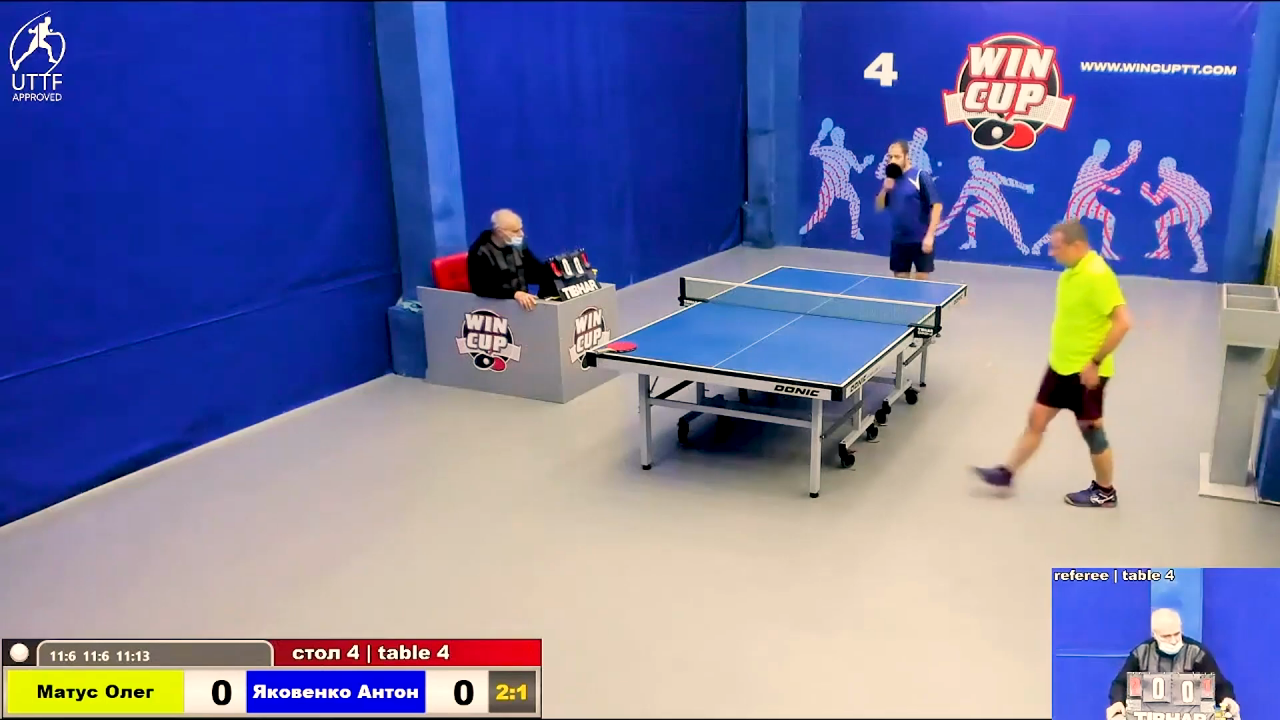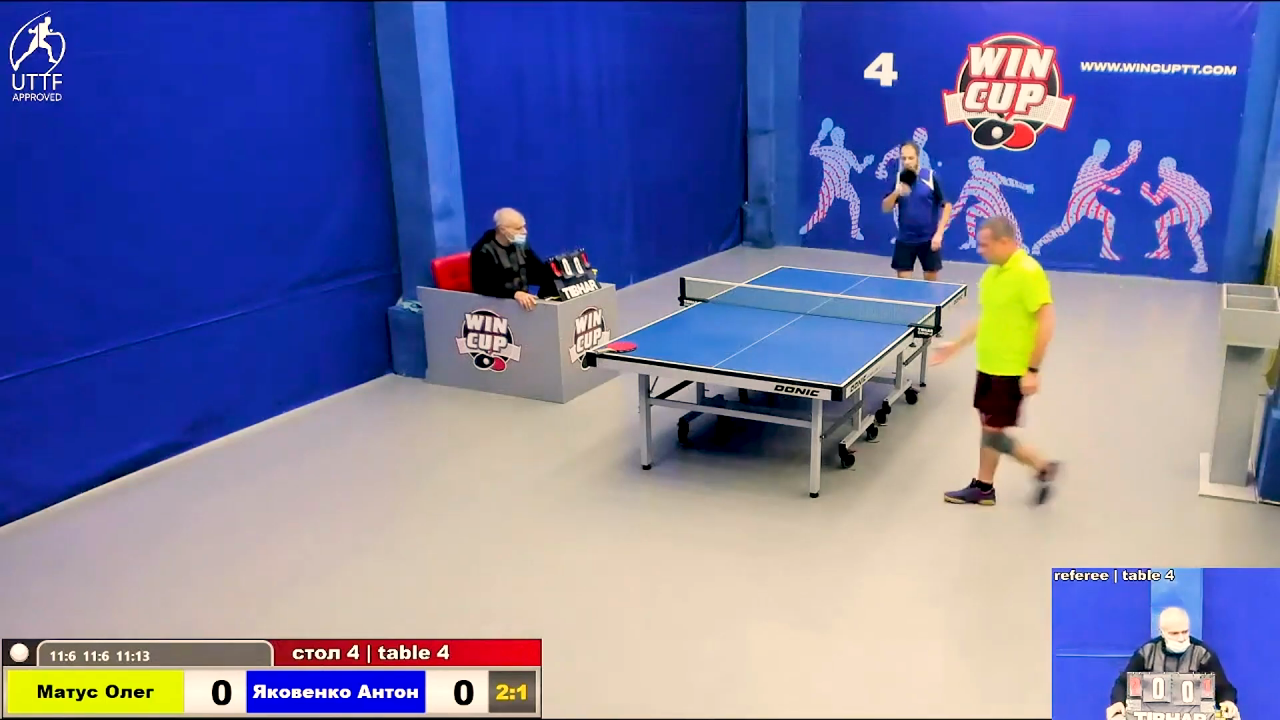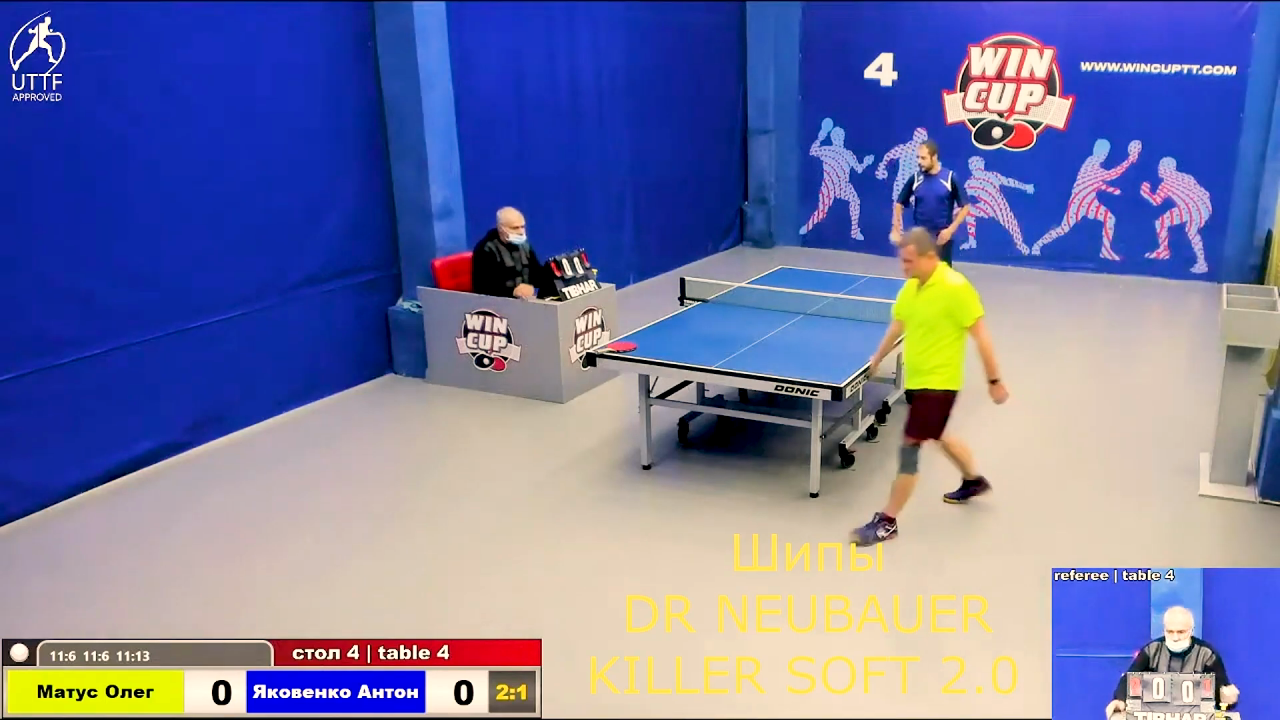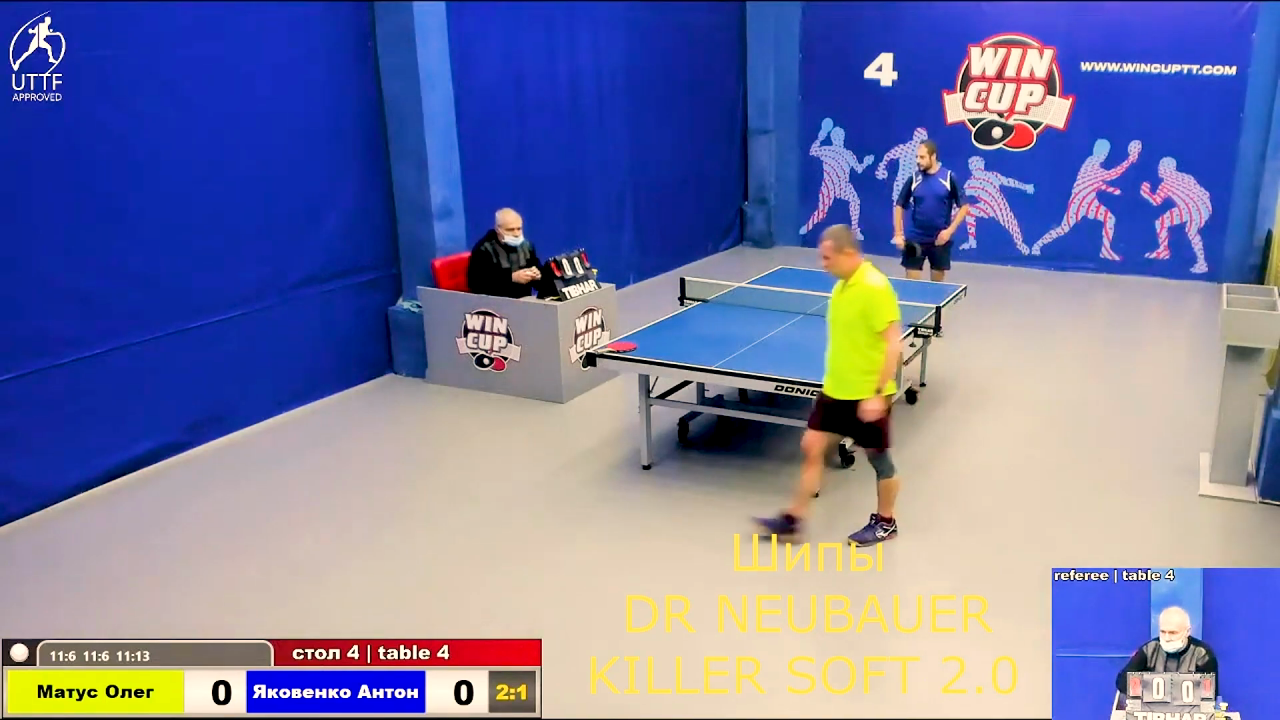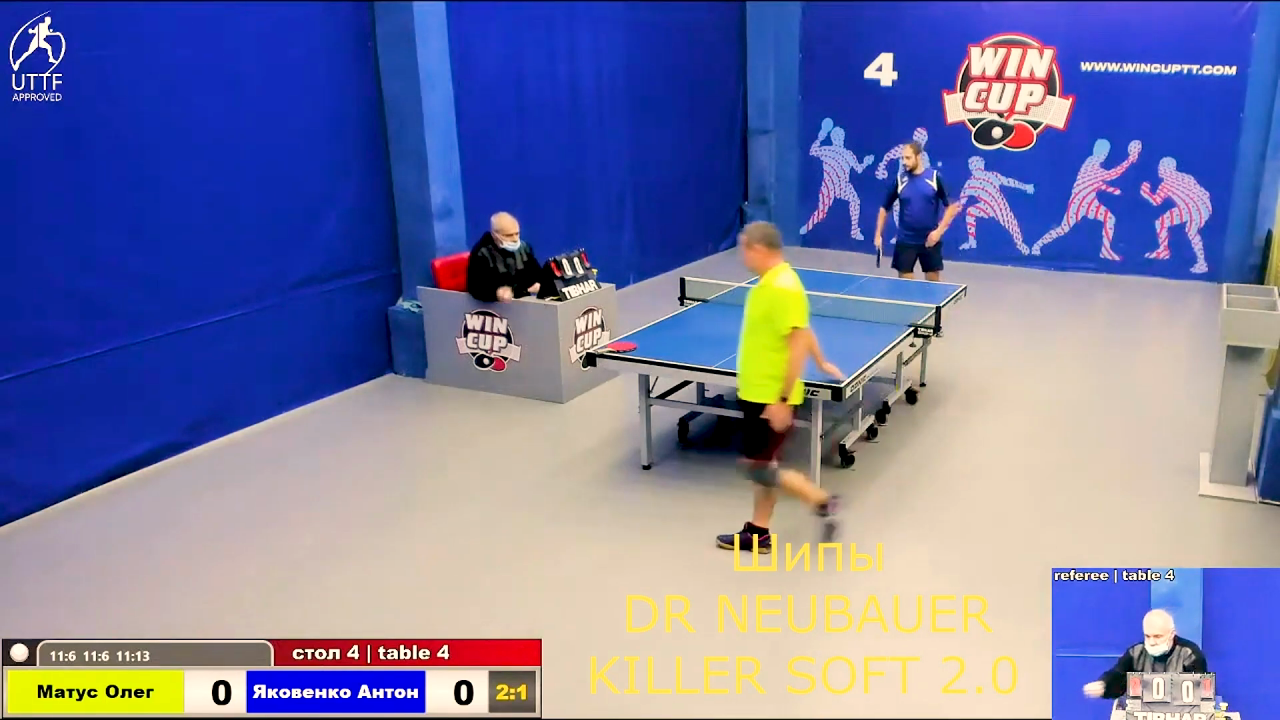
dt=0.4s
person 1, frame 1
left shoulder: (1097, 276)
right shoulder: (1071, 272)
left elbow: (1122, 323)
left wrist: (1095, 362)
left hip: (1084, 372)
right hip: (1060, 365)
left knee: (1090, 430)
right knee: (1036, 419)
left ankle: (1106, 490)
right ankle: (1006, 473)
person 1, frame 2
left shoulder: (1029, 273)
right shoulder: (992, 273)
left elbow: (1046, 323)
left wrist: (1032, 370)
right wrist: (955, 345)
left hip: (1011, 370)
right hip: (987, 366)
left knee: (993, 433)
right knee: (990, 427)
left ankle: (1043, 468)
right ankle: (983, 487)
person 1, frame 3
left shoulder: (955, 288)
right shoulder: (910, 287)
left elbow: (981, 337)
right elbow: (896, 327)
left wrist: (994, 381)
right wrist: (876, 360)
left hip: (937, 384)
right hip: (914, 381)
left knee: (909, 448)
right knee: (937, 437)
left ankle: (888, 521)
right ankle: (974, 481)
person 1, frame 4
left shoulder: (875, 288)
right shoulder: (842, 285)
left elbow: (893, 343)
left wrist: (878, 394)
left hip: (867, 392)
right hip: (835, 389)
left knee: (877, 457)
right knee: (811, 449)
left ankle: (885, 521)
right ankle: (792, 520)
person 1, frame 5
left shoulder: (781, 289)
right shoulder: (775, 282)
left elbow: (796, 345)
right elbow: (805, 331)
left wrist: (783, 401)
right wrist: (821, 362)
left hip: (767, 396)
right hip: (761, 392)
left knee: (757, 468)
right knee: (763, 462)
left ankle: (822, 503)
right ankle: (757, 533)
